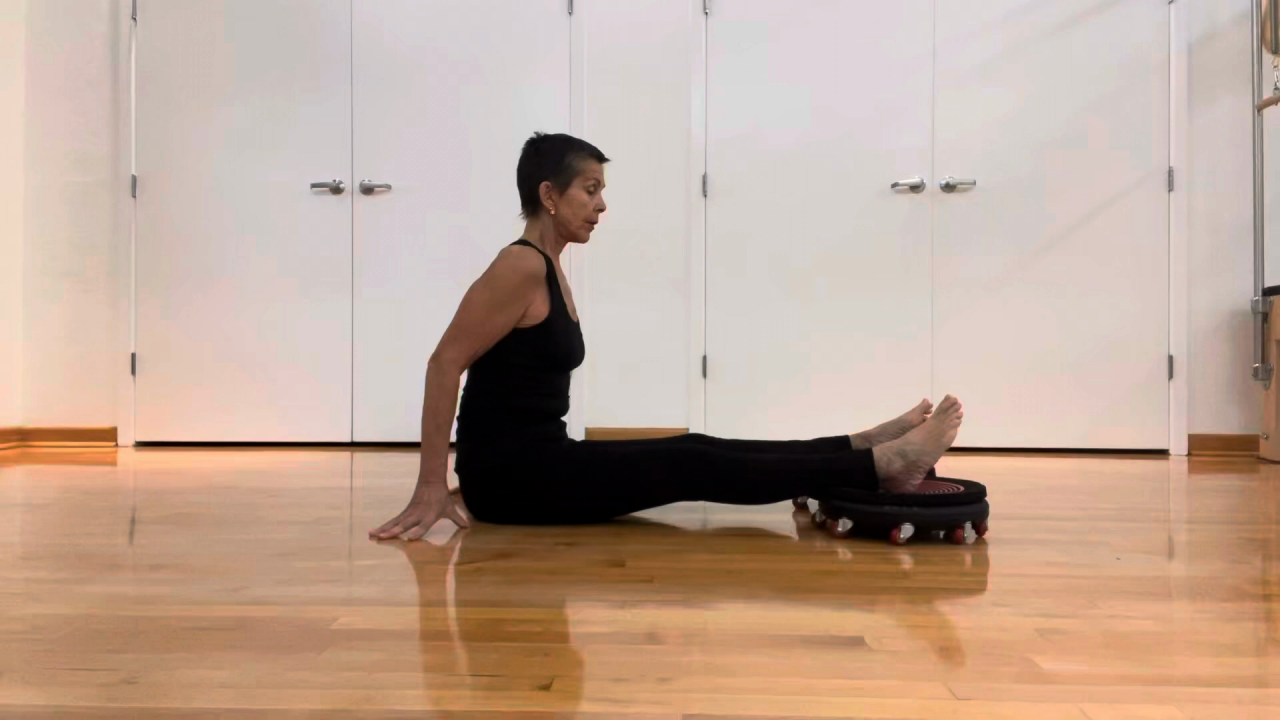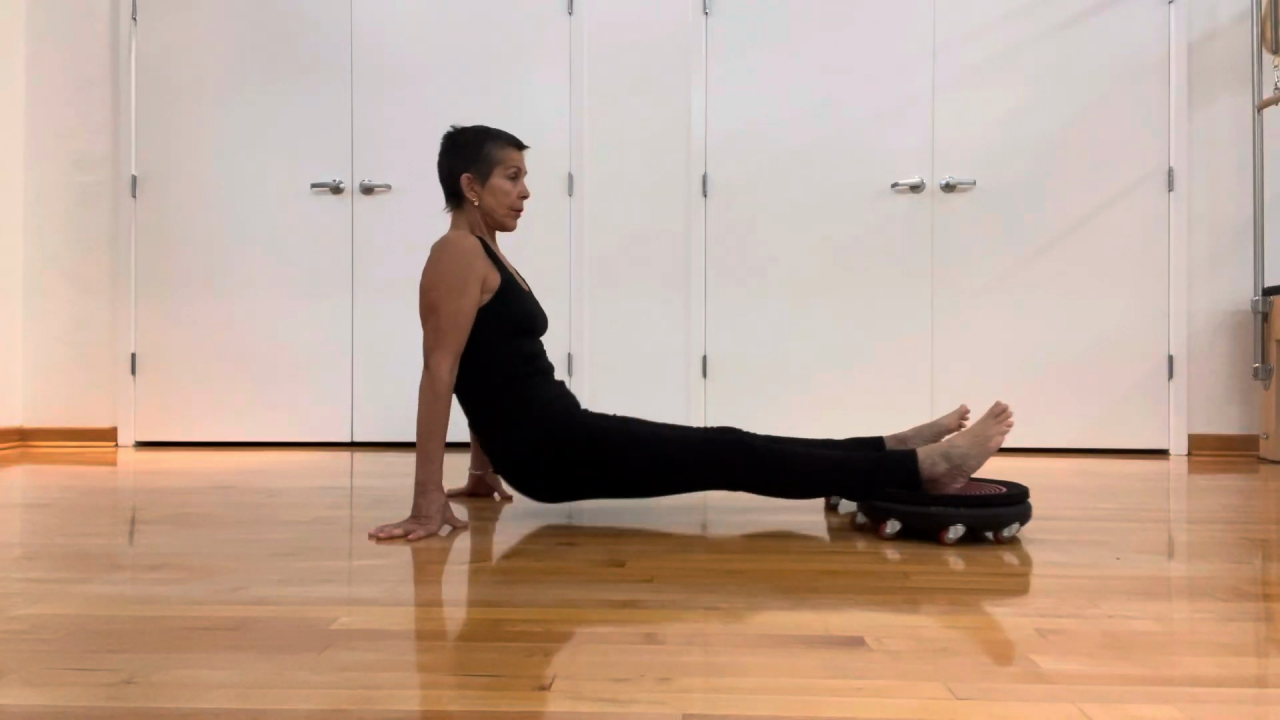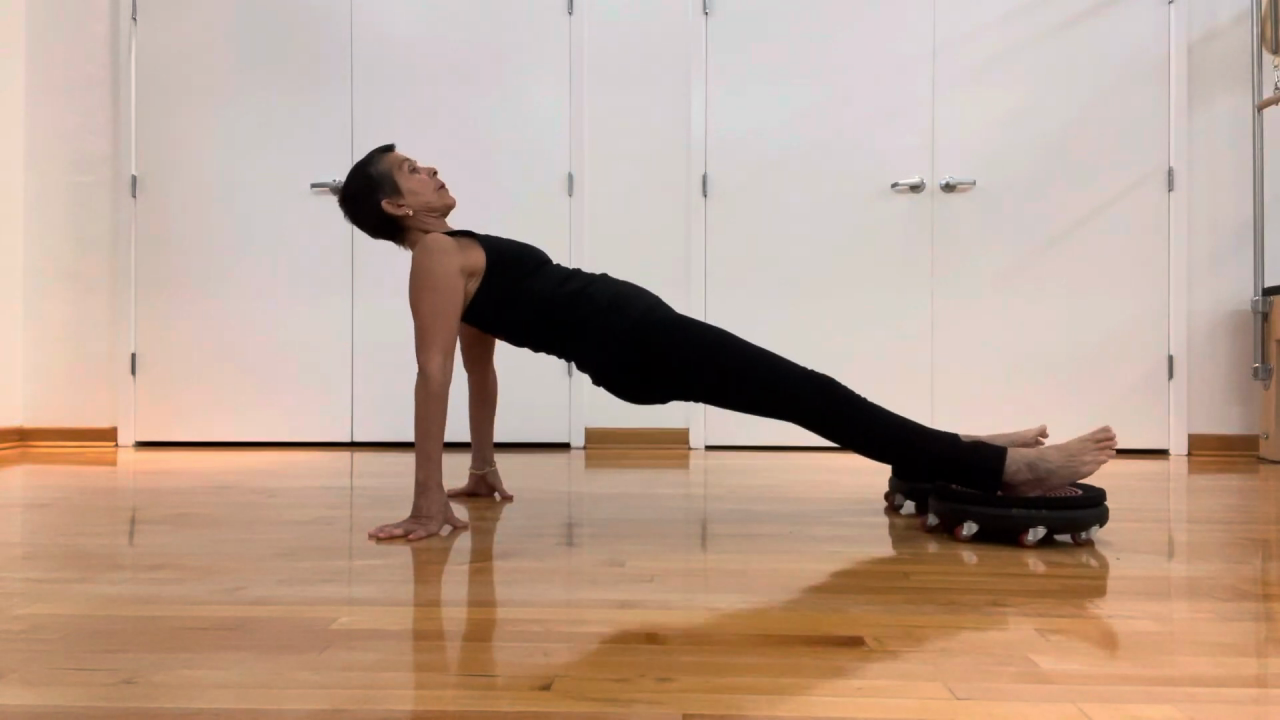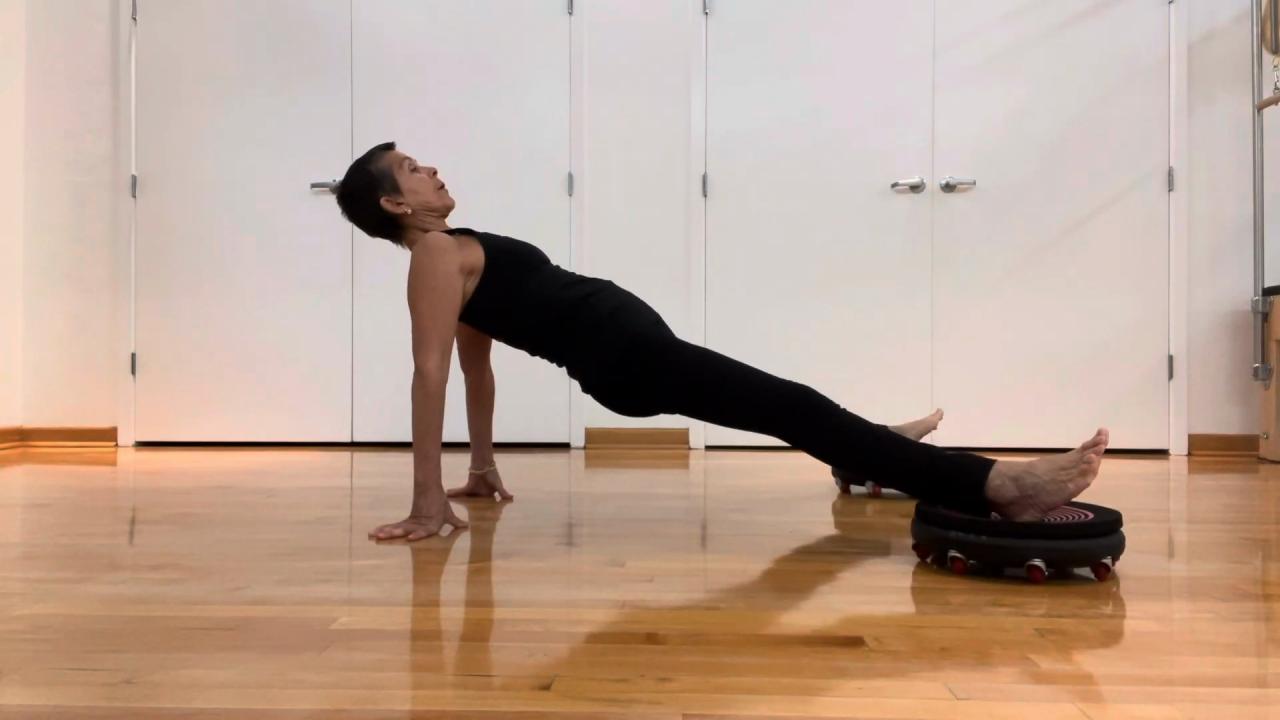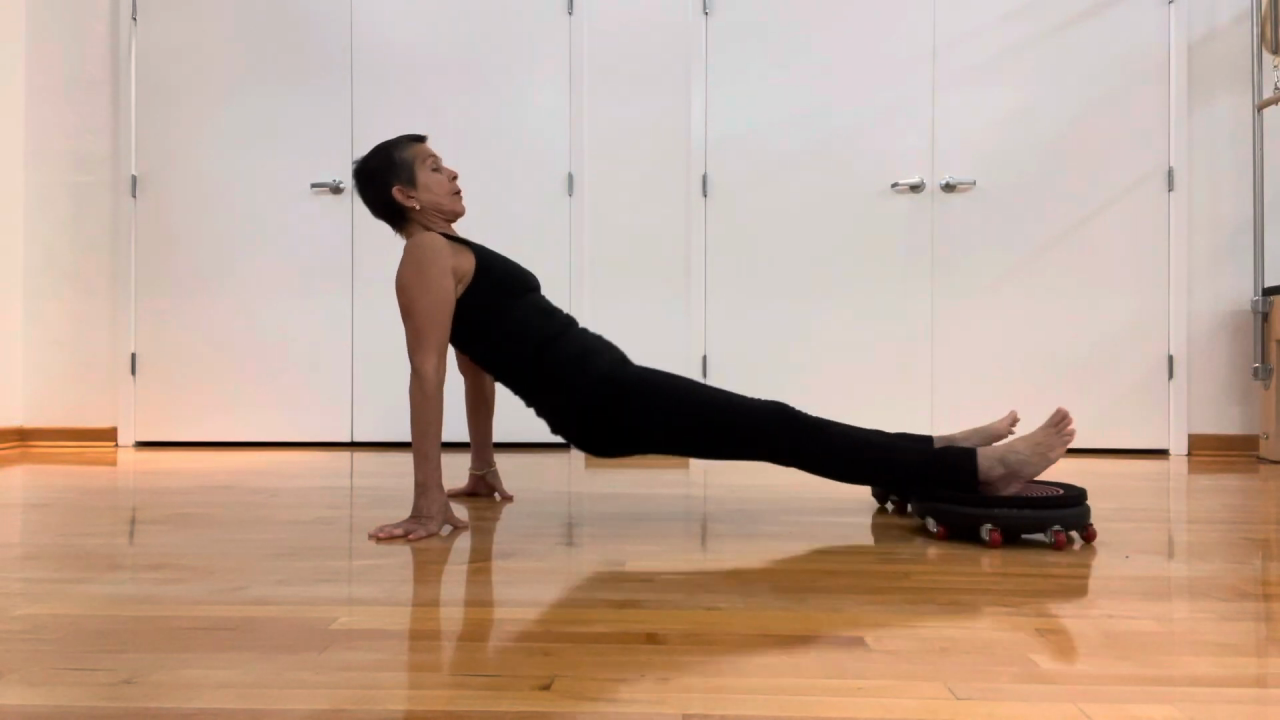
dt=1s
person 1, frame 1
left shoulder: (549, 268)
right shoulder: (521, 267)
right elbow: (444, 364)
right wrist: (430, 489)
left hip: (539, 462)
right hip: (507, 476)
left knee: (695, 453)
right knee: (690, 466)
left ankle: (861, 448)
right ankle: (882, 465)
person 1, frame 2
left shoulder: (485, 255)
right shoulder: (457, 255)
right elbow: (439, 372)
left wrist: (485, 467)
right wrist: (428, 501)
left hip: (555, 437)
right hip: (542, 448)
left knee: (727, 448)
right knee: (726, 459)
left ankle: (898, 451)
right ankle: (925, 468)
person 1, frame 3
left shoulder: (460, 255)
right shoulder: (436, 259)
left elbow: (479, 365)
right elbow: (434, 374)
right wrist: (428, 503)
left hip: (638, 327)
right hip: (632, 344)
left knee: (804, 395)
right knee: (810, 399)
left ankle: (965, 453)
right ankle: (1010, 471)
person 1, frame 4
left shoulder: (460, 254)
right shoulder: (436, 256)
left elbow: (476, 364)
right elbow: (431, 373)
right wrist: (428, 502)
left hip: (630, 341)
right hip: (625, 356)
left knee: (787, 405)
right knee: (795, 412)
left ankle: (879, 442)
right ankle: (998, 485)
person 1, frame 5
left shoulder: (454, 252)
right shoulder: (426, 254)
left elbow: (479, 362)
right elbow: (427, 371)
left wrist: (483, 467)
right wrist: (428, 500)
left hip: (601, 381)
right hip: (596, 398)
left knee: (770, 423)
right knee: (775, 432)
left ankle: (943, 452)
right ankle: (980, 469)
